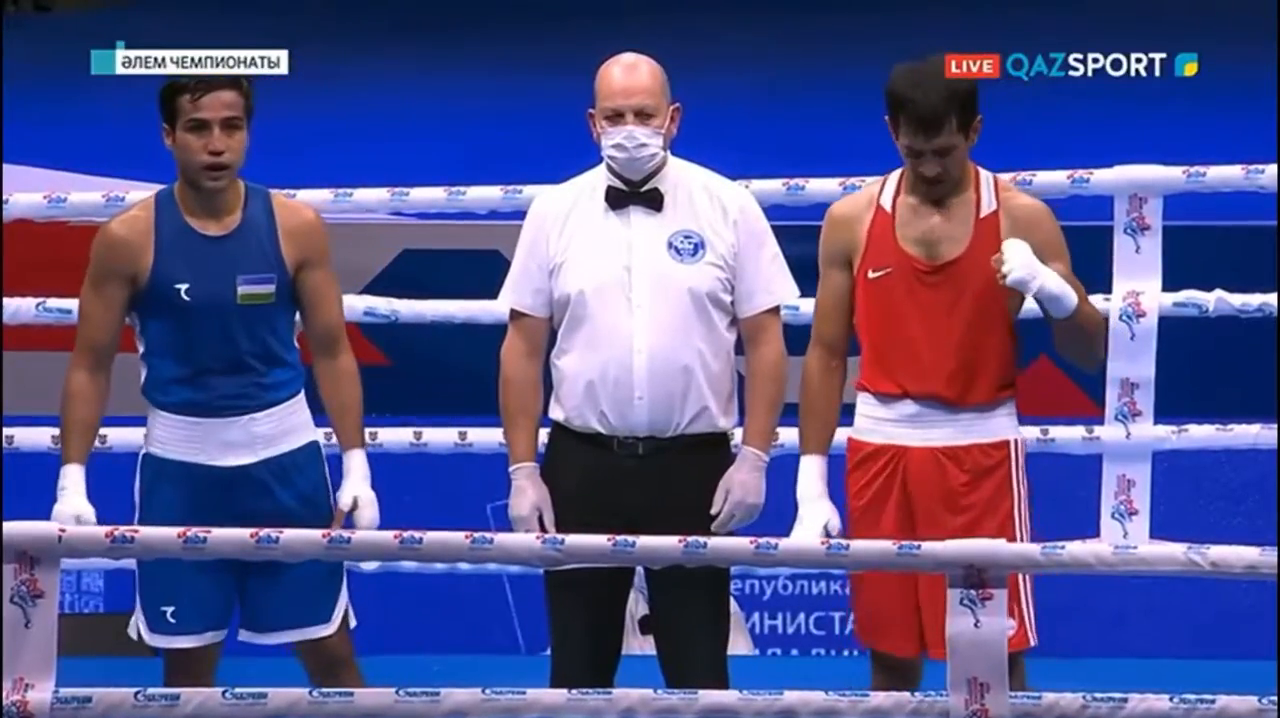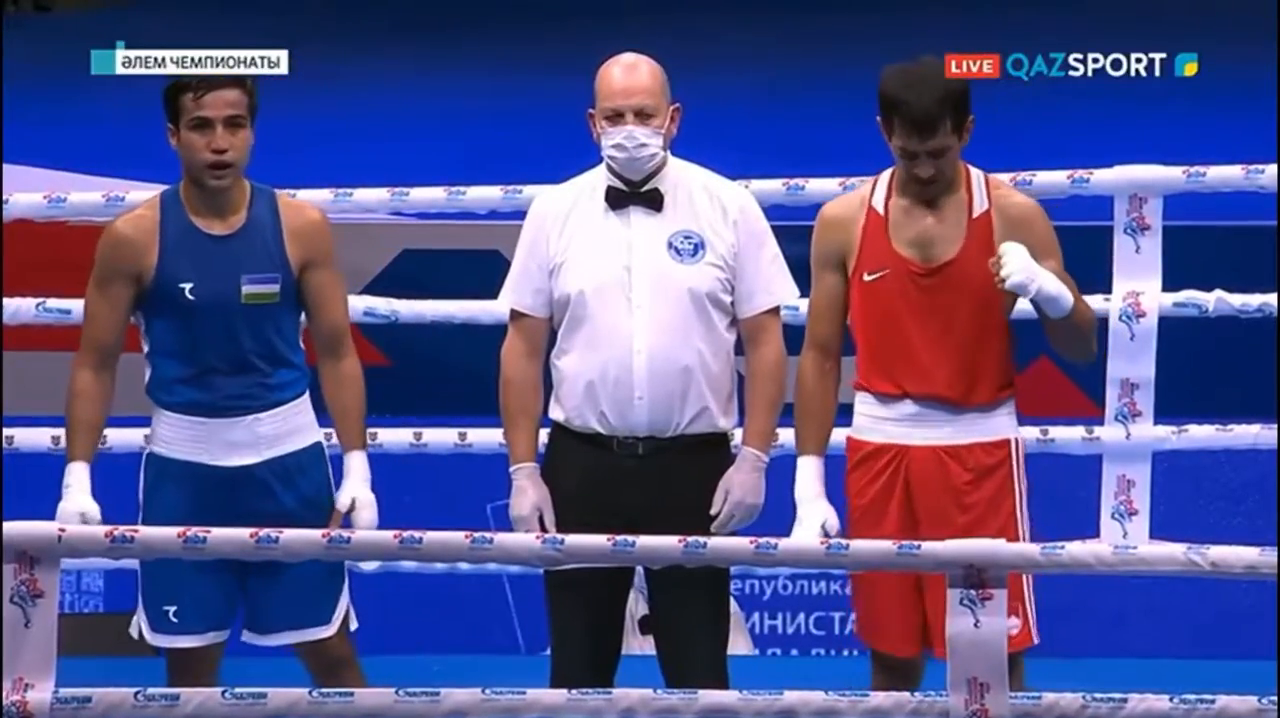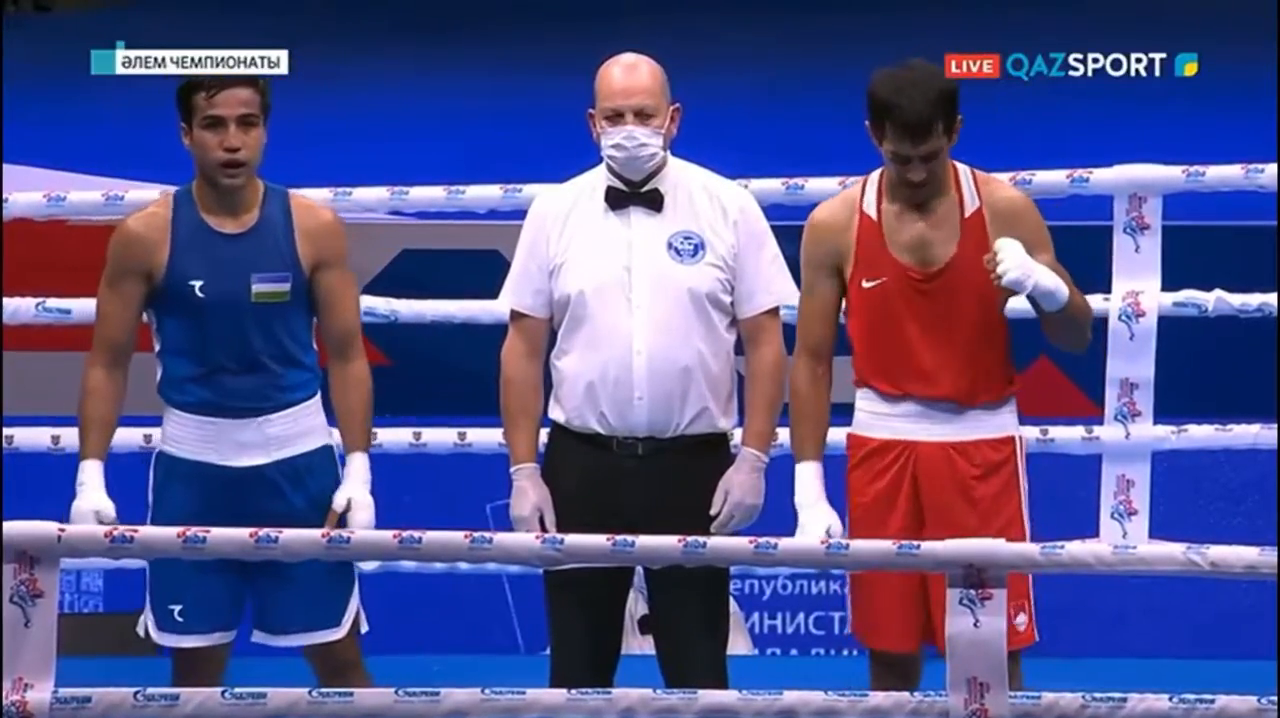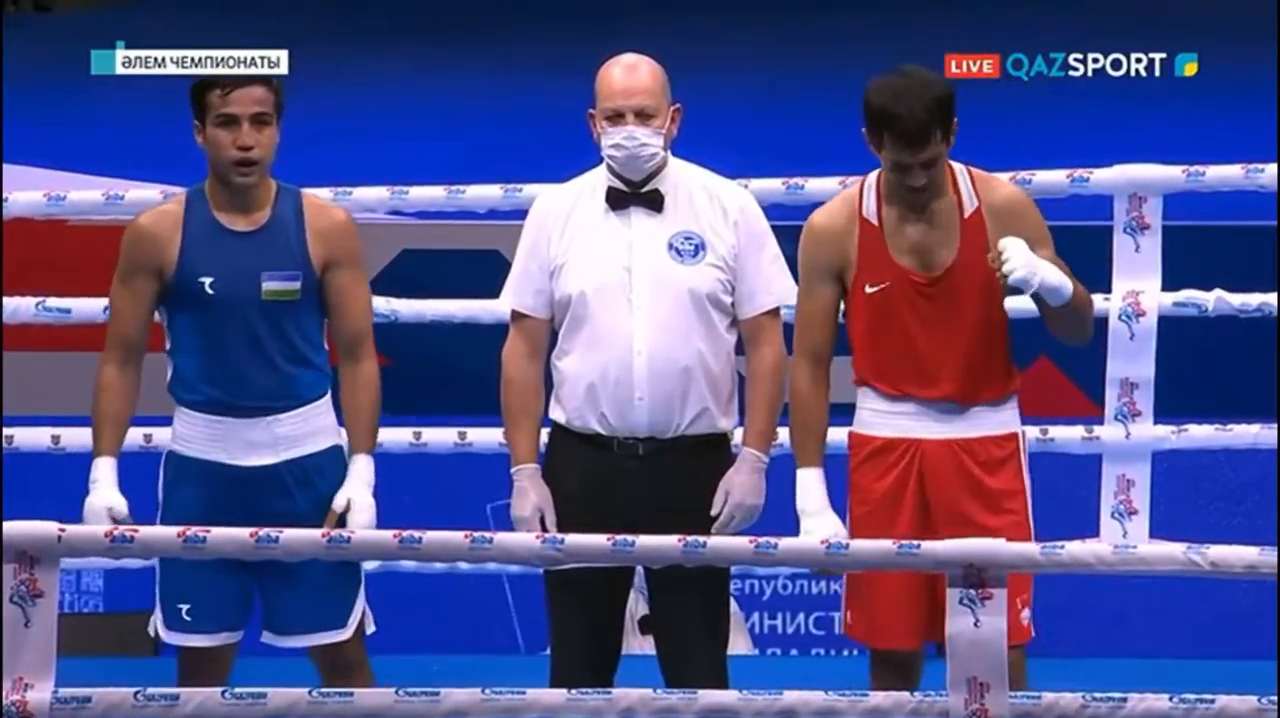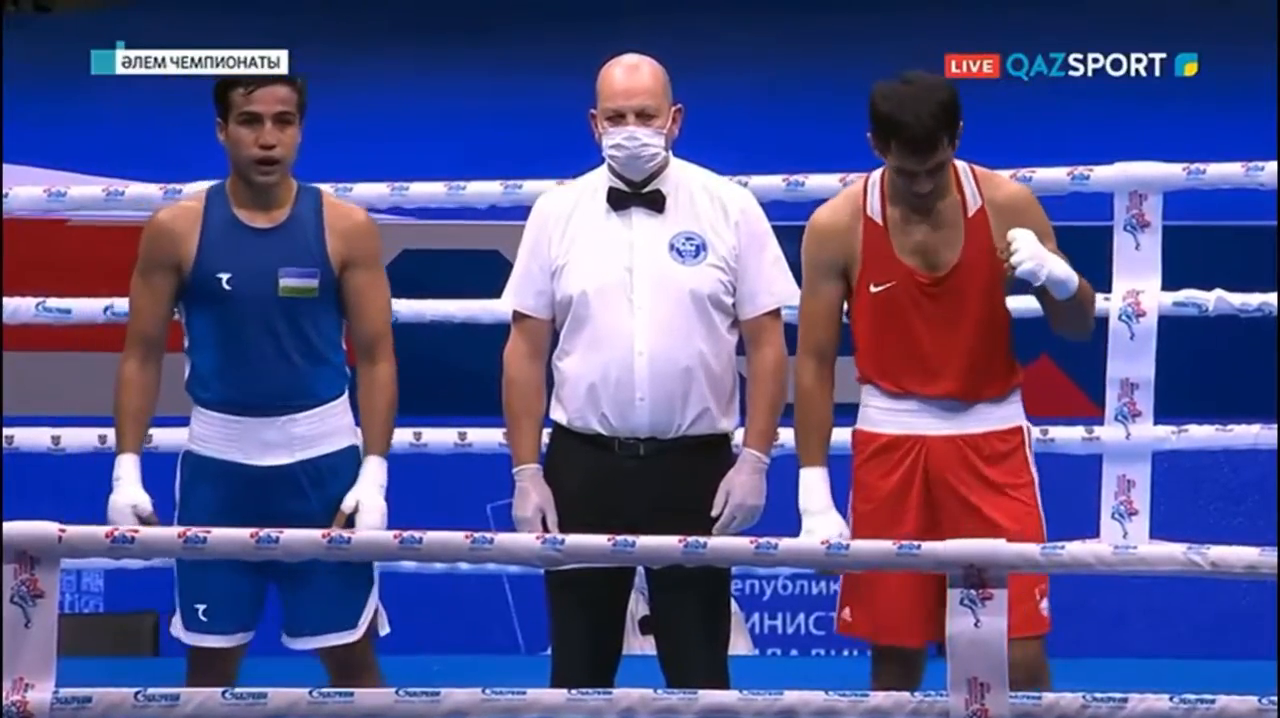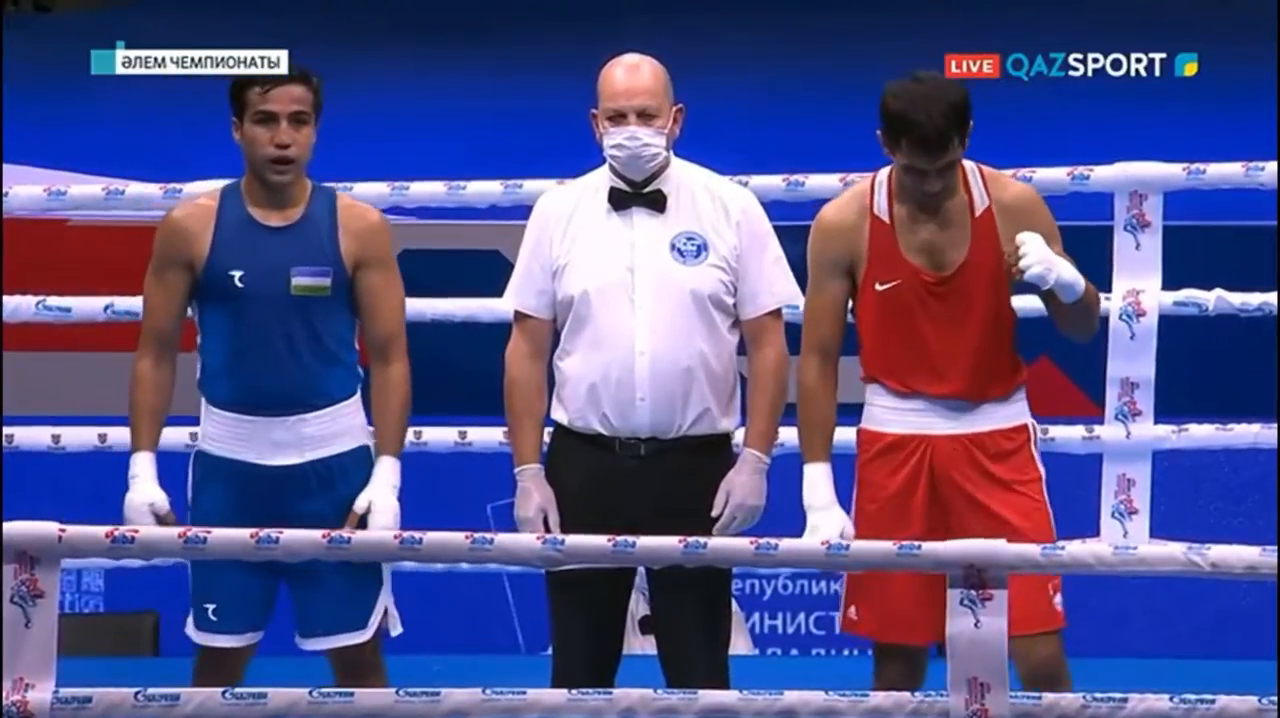
dt=0.1s
person 1, frame 1
left shoulder: (728, 207)
right shoulder: (554, 211)
left elbow: (765, 341)
right elbow: (523, 347)
left wrist: (754, 457)
right wrist: (522, 469)
left hip: (694, 465)
right hip: (582, 465)
left knee: (698, 665)
right knee: (579, 663)
person 1, frame 2
left shoulder: (728, 207)
right shoulder: (554, 211)
left elbow: (764, 341)
right elbow: (524, 348)
left wrist: (753, 458)
right wrist: (523, 470)
left hip: (694, 466)
right hip: (581, 465)
left knee: (698, 665)
right knee: (579, 662)
person 1, frame 3
left shoulder: (728, 207)
right shoulder: (554, 212)
left elbow: (765, 343)
right elbow: (524, 348)
left wrist: (753, 458)
right wrist: (523, 470)
left hip: (695, 466)
right hip: (581, 465)
left knee: (697, 665)
right knee: (579, 663)
person 1, frame 4
left shoulder: (729, 208)
right shoulder: (555, 212)
left elbow: (765, 343)
right elbow: (525, 349)
left wrist: (753, 459)
right wrist: (524, 471)
left hip: (695, 467)
right hip: (581, 466)
left knee: (697, 665)
right knee: (579, 663)
person 1, frame 5
left shoulder: (731, 208)
right shoulder: (556, 213)
left elbow: (766, 344)
right elbow: (526, 350)
left wrist: (755, 460)
right wrist: (526, 472)
left hip: (695, 467)
right hip: (583, 466)
left knee: (698, 665)
right knee: (580, 665)
person 1, frame 6
left shoulder: (731, 208)
right shoulder: (557, 212)
left elbow: (766, 343)
right elbow: (527, 349)
left wrist: (755, 461)
right wrist: (527, 473)
left hip: (696, 468)
right hip: (583, 467)
left knee: (698, 665)
right knee: (579, 664)
person 2, frame 1
left shoulder: (1022, 217)
right shoulder: (850, 219)
left elbow: (1089, 351)
right elbow: (826, 353)
left wrist: (1053, 289)
right wrist: (811, 484)
left hip: (979, 452)
right hip: (880, 451)
right knee: (891, 659)
person 2, frame 2
left shoulder: (1014, 214)
right shoulder: (842, 220)
left elbow: (1082, 347)
right elbow: (820, 354)
left wrist: (1047, 290)
right wrist: (809, 486)
left hip: (979, 451)
right hip: (880, 450)
right knee: (891, 659)
person 2, frame 3
left shoulder: (1005, 210)
right shoulder: (832, 225)
left elbow: (1077, 337)
right elbow: (811, 360)
left wrist: (1045, 286)
right wrist: (809, 490)
left hip: (982, 448)
right hip: (883, 447)
right knee: (892, 657)
person 2, frame 4
left shoulder: (1004, 207)
right shoulder: (831, 228)
left elbow: (1078, 331)
right elbow: (810, 364)
left wrist: (1048, 281)
right wrist: (812, 498)
left hip: (984, 444)
right hip: (886, 446)
left knee: (1001, 655)
right knee: (892, 656)
person 2, frame 5
left shoulder: (1007, 205)
right shoulder: (835, 226)
left elbow: (1079, 326)
right elbow: (814, 362)
left wrist: (1058, 275)
right wrist: (815, 495)
left hip: (990, 439)
right hip: (890, 442)
left knee: (1023, 652)
right knee: (894, 654)
person 2, frame 6
left shoulder: (1014, 205)
right shoulder: (841, 224)
left elbow: (1083, 329)
right elbow: (818, 358)
left wrist: (1064, 279)
right wrist: (818, 491)
left hip: (995, 438)
right hip: (895, 441)
left knee: (1038, 648)
right knee: (896, 652)
person 3, frame 1
left shoulder: (297, 226)
right shoulder: (127, 238)
left elbow: (332, 352)
right elbow: (90, 365)
left wrist: (356, 463)
right wrist: (72, 478)
left hip: (283, 453)
right hip: (179, 462)
left knee: (329, 650)
right knee: (186, 660)
person 3, frame 2
left shoulder: (303, 227)
right shoulder: (132, 237)
left elbow: (336, 353)
right elbow: (95, 364)
left wrist: (357, 465)
right wrist: (78, 476)
left hip: (287, 454)
right hip: (184, 462)
left knee: (330, 651)
right knee: (189, 660)
person 3, frame 3
left shoulder: (315, 227)
right shoulder: (144, 236)
left elbow: (348, 355)
right elbow: (108, 362)
left wrist: (357, 468)
right wrist: (91, 474)
left hip: (297, 457)
right hip: (193, 462)
left knee: (336, 655)
right knee: (193, 659)
person 3, frame 4
left shoulder: (327, 227)
right shoulder: (156, 233)
left elbow: (357, 356)
right elbow: (121, 359)
left wrist: (362, 469)
right wrist: (103, 471)
left hip: (306, 457)
right hip: (202, 461)
left knee: (342, 655)
right knee: (200, 658)
person 3, frame 5
left shoulder: (347, 227)
right shoulder: (175, 229)
left elbow: (376, 358)
right elbow: (141, 356)
left wrist: (374, 470)
right wrist: (126, 467)
left hip: (322, 457)
right hip: (218, 461)
left knee: (351, 655)
right knee: (211, 660)
person 3, frame 6
left shoulder: (361, 228)
right shoulder: (189, 227)
left elbow: (390, 359)
right elbow: (155, 354)
left wrist: (386, 472)
right wrist: (142, 465)
left hip: (332, 458)
right hip: (229, 462)
left knee: (358, 657)
right knee: (218, 659)
